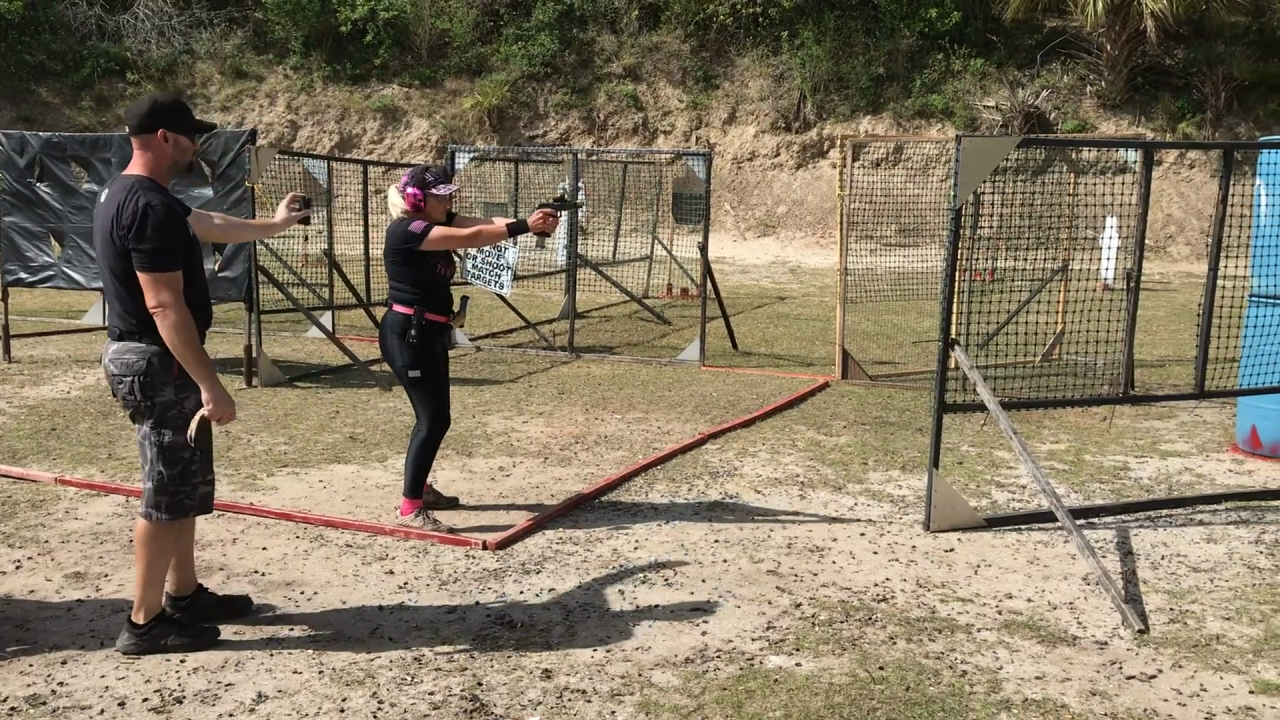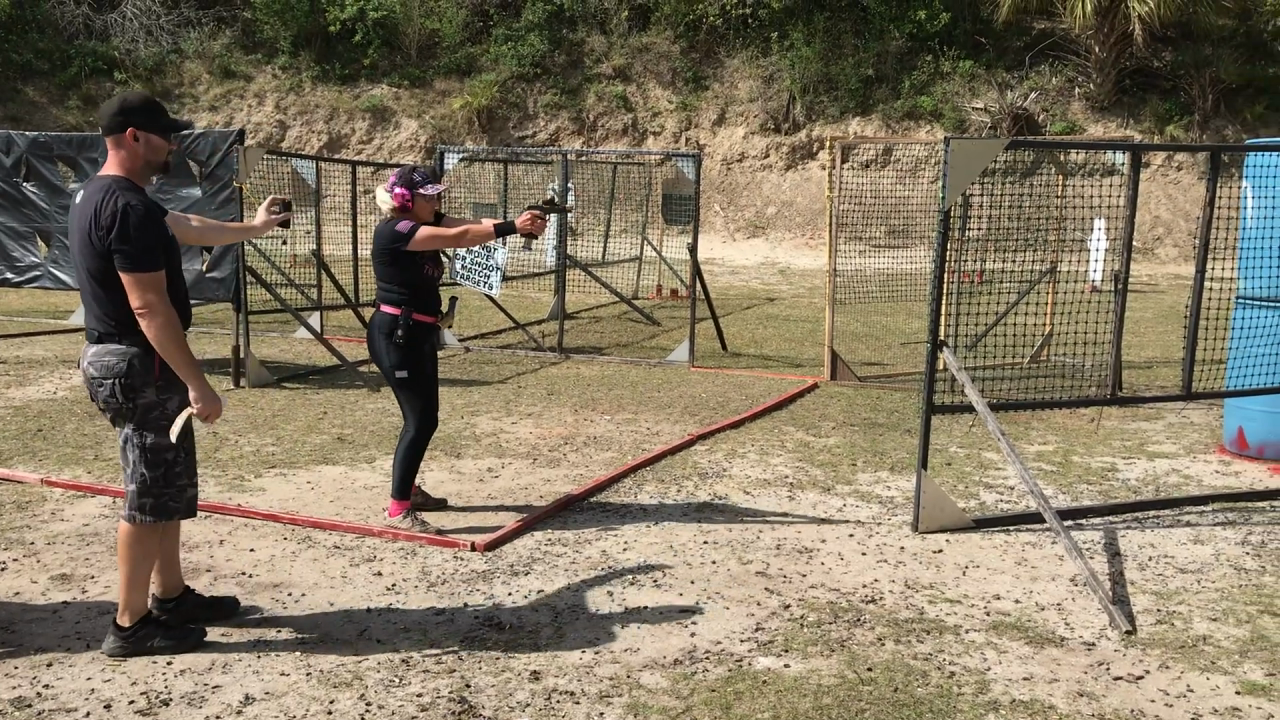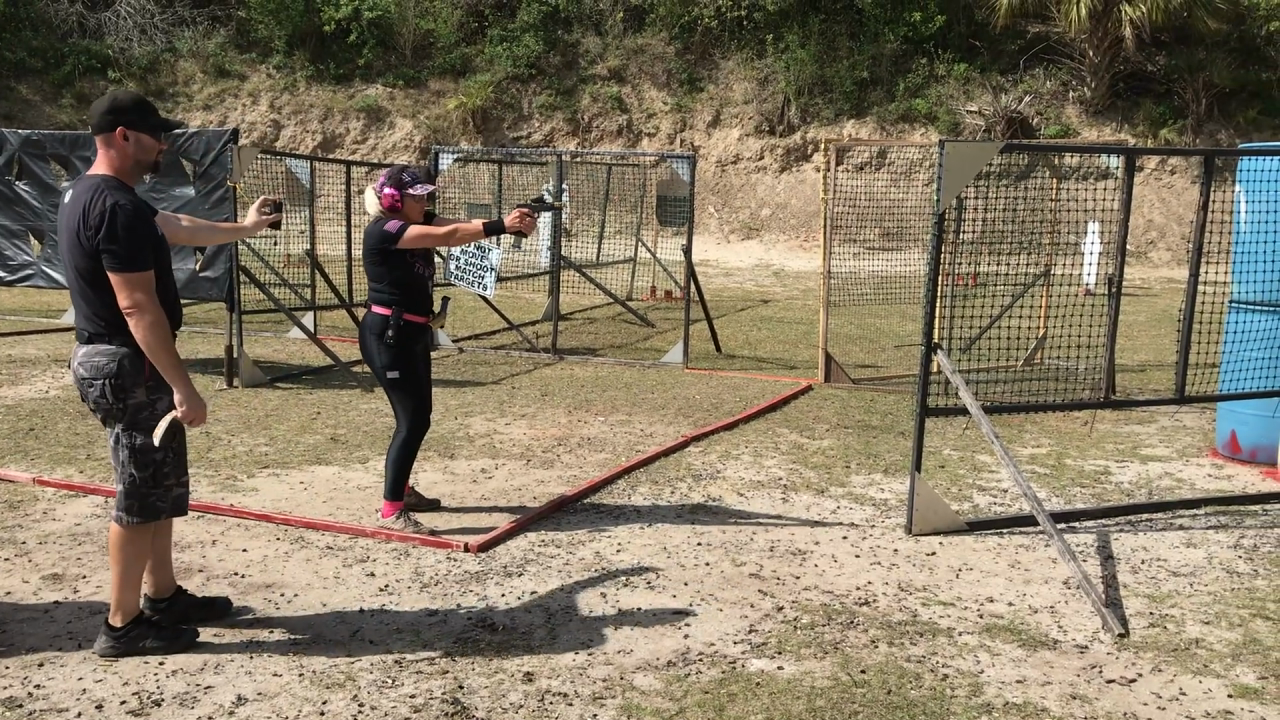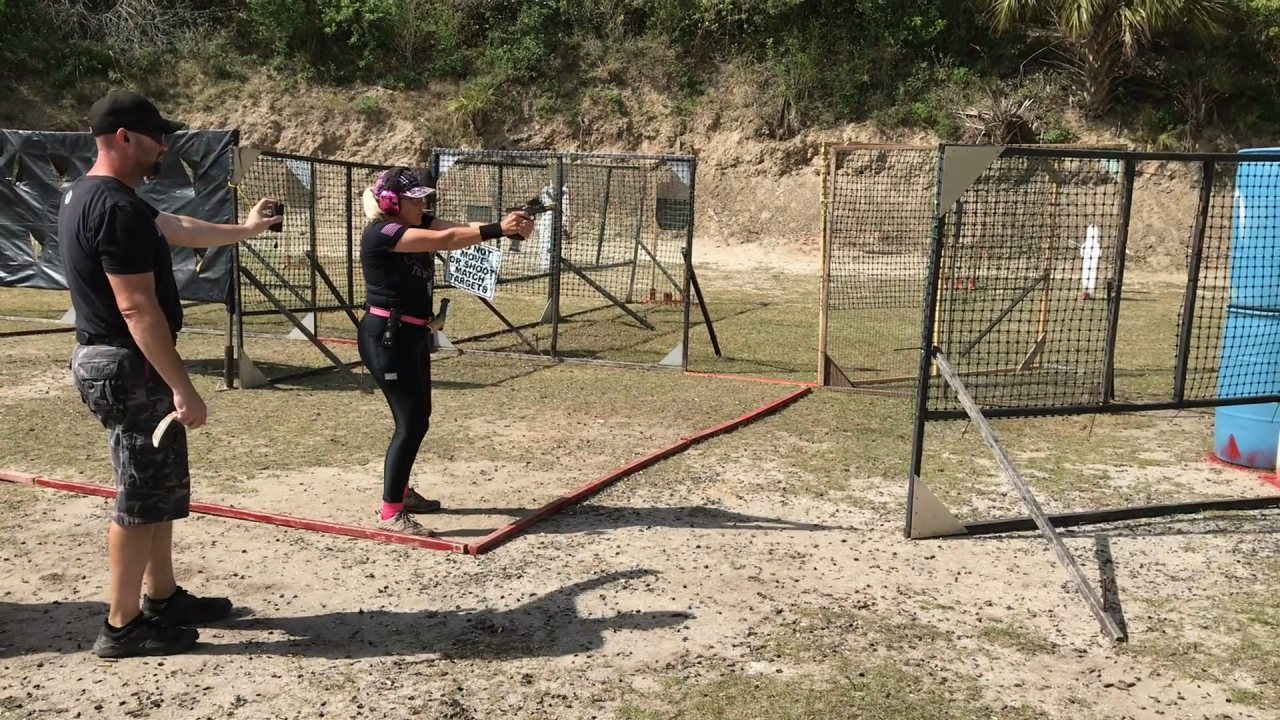
dt=0.3s
person 1, frame 1
left shoulder: (128, 191)
right shoulder: (150, 207)
left elbow: (206, 224)
right elbow: (166, 308)
left wrist: (273, 224)
right wrist: (209, 385)
left hip: (147, 358)
right hip: (160, 364)
left knee: (184, 483)
right knee: (169, 492)
left ankle: (183, 596)
right ankle: (145, 622)
person 1, frame 2
left shoulder: (100, 193)
right shoulder: (128, 206)
left elbow: (183, 227)
right elbow: (150, 308)
left wrist: (251, 228)
right wrist: (197, 383)
left hip: (124, 359)
right hip: (138, 366)
left knee: (168, 486)
right knee: (152, 494)
left ankle: (171, 597)
right ankle: (130, 624)
person 1, frame 3
left shoulder: (90, 192)
right shoulder: (117, 206)
left elbow: (175, 227)
right elbow: (138, 308)
left wrist: (242, 228)
right wrist: (182, 386)
left hip: (116, 360)
right hip: (129, 367)
left knee: (160, 487)
right knee: (141, 496)
left ankle: (163, 598)
right ankle: (123, 625)
person 1, frame 4
left shoulder: (91, 194)
right shoulder: (116, 208)
left elbow: (176, 228)
right elbow: (138, 309)
left wrist: (243, 230)
right wrist: (183, 389)
left hip: (115, 362)
right hip: (129, 369)
left knee: (161, 488)
right knee: (142, 496)
left ankle: (163, 599)
right ankle: (123, 626)
person 2, frame 1
left shoulder: (438, 223)
right shoulder: (406, 230)
left elbow: (485, 223)
right elbow: (470, 238)
left wrist: (530, 222)
right wrist: (524, 226)
left hip: (430, 332)
right hip: (407, 334)
left knee: (433, 415)
right knee: (434, 419)
left ankle: (420, 488)
right ankle: (409, 508)
person 2, frame 2
left shoulder: (426, 224)
right shoulder: (392, 230)
left elbow: (473, 224)
right elbow: (457, 237)
left wrist: (519, 224)
right wrist: (512, 227)
left hip: (419, 333)
right hip: (395, 335)
left knee: (424, 416)
right knee: (421, 420)
left ankle: (408, 490)
right ankle: (397, 510)
person 2, frame 3
left shoulder: (418, 224)
right shoulder: (382, 231)
left elbow: (462, 224)
right elbow: (447, 236)
left wrist: (510, 223)
right wrist: (501, 226)
left hip: (413, 333)
right hip: (388, 335)
left knee: (418, 416)
right knee: (413, 421)
left ankle: (402, 490)
right ankle: (390, 511)
person 2, frame 4
left shoulder: (417, 225)
right shoulder: (380, 234)
left elbow: (461, 228)
right elbow: (444, 240)
left wrist: (507, 226)
right wrist: (498, 229)
left hip: (412, 335)
right hip: (386, 338)
left knee: (418, 417)
right knee: (411, 423)
left ankle: (401, 492)
right ankle: (389, 512)
